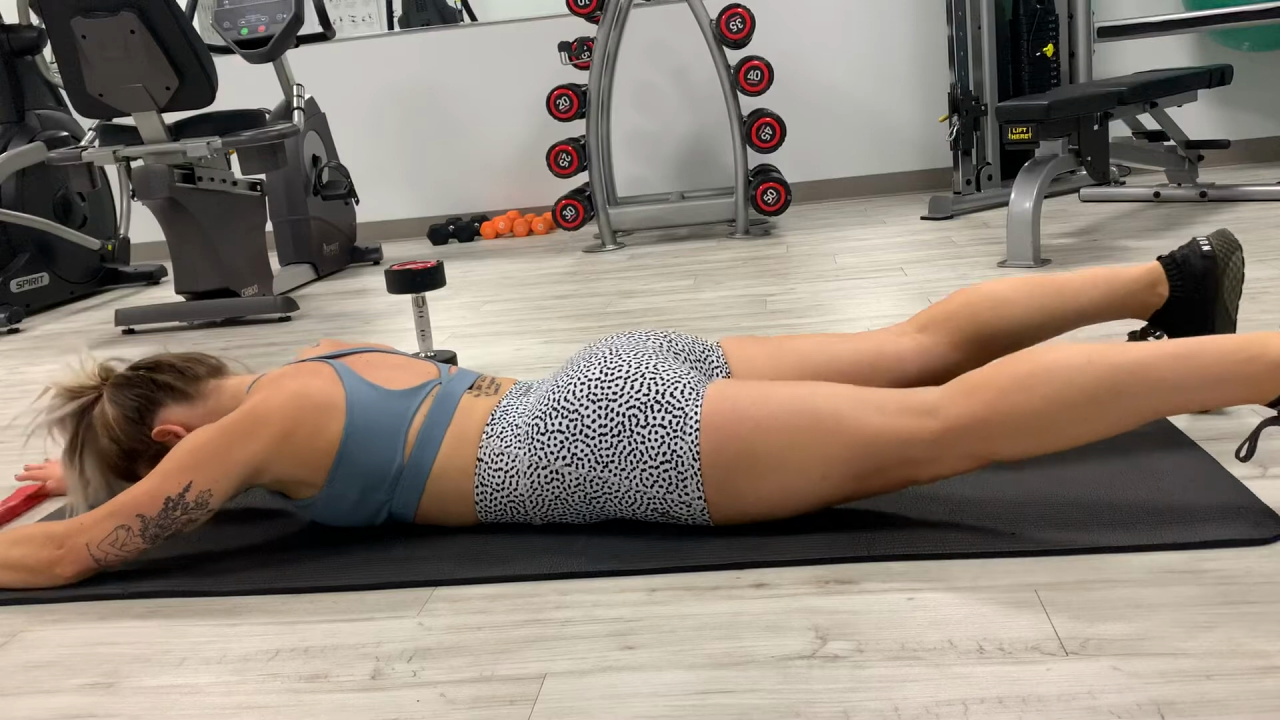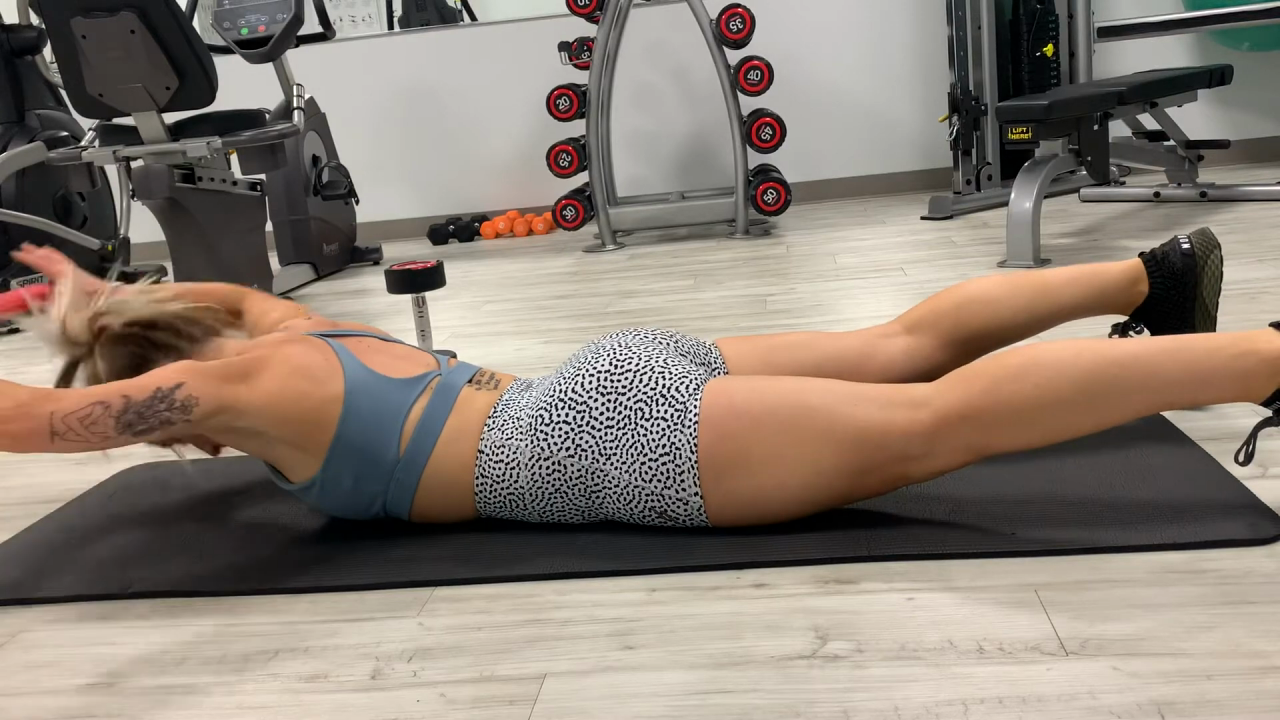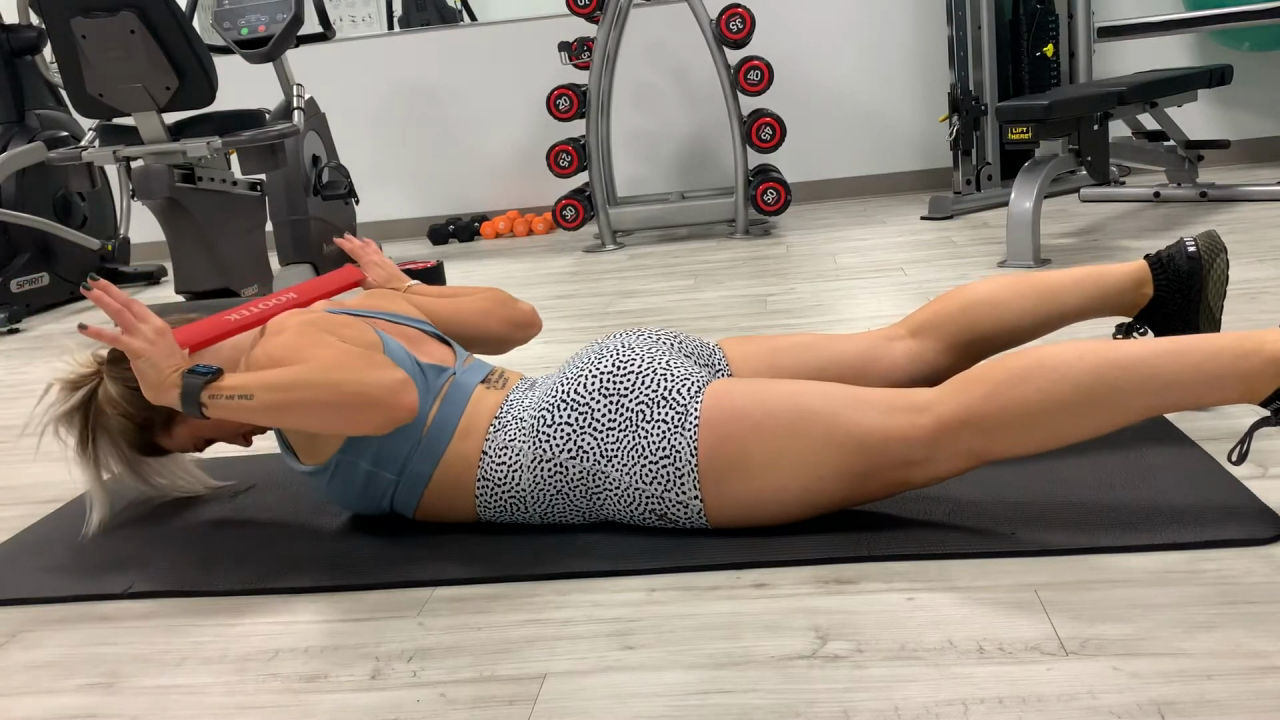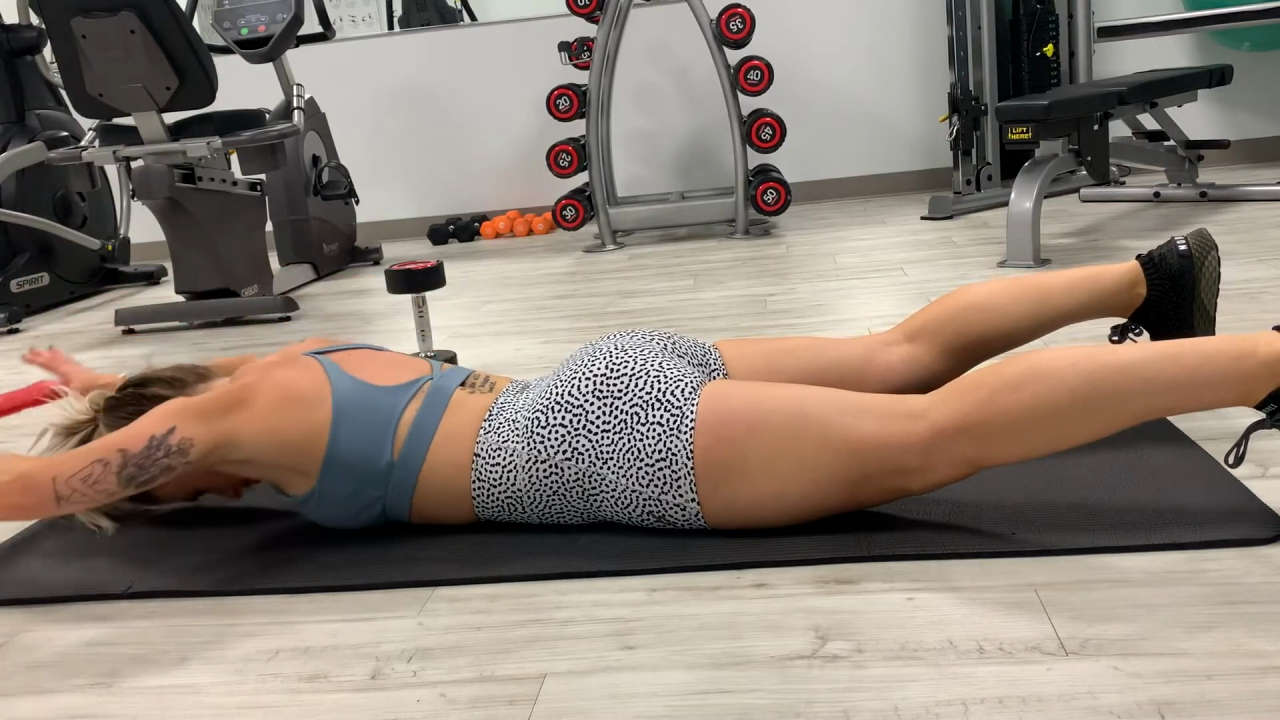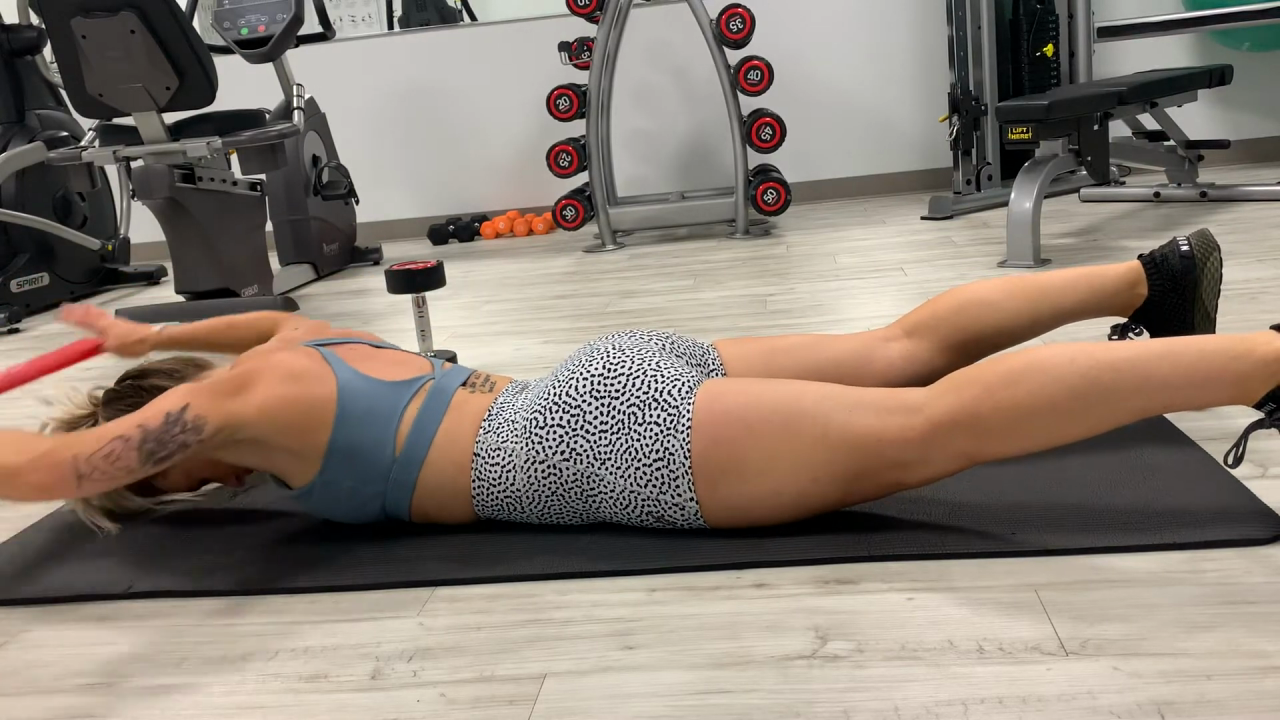
dt=1s
person 1, frame 1
left shoulder: (249, 432)
right shoulder: (318, 360)
left hip: (616, 445)
right hip: (624, 381)
left knee: (945, 428)
right knee: (919, 346)
right ankle: (1174, 280)
person 1, frame 2
left shoulder: (243, 389)
right shoulder: (300, 335)
right elbow: (256, 293)
right wrist: (123, 298)
left hip: (615, 444)
right hip: (621, 380)
left knee: (940, 423)
right knee: (904, 347)
right ankle: (1152, 277)
person 1, frame 3
left shoulder: (270, 351)
right shoulder: (333, 310)
left elbow: (388, 400)
left wrist: (192, 384)
left hip: (617, 439)
right hip: (624, 374)
left knee: (939, 427)
right knee: (907, 350)
right ankle: (1156, 276)
person 1, frame 4
left shoulder: (229, 419)
right shoulder: (293, 363)
right wrist: (108, 395)
left hip: (611, 444)
right hip: (619, 378)
left knee: (933, 440)
right knee: (901, 354)
right ankle: (1150, 280)
person 1, frame 5
left shoulder: (248, 398)
right shoulder: (303, 351)
right wrist: (144, 339)
left hip: (612, 444)
right hip: (622, 375)
left knee: (930, 433)
right knee: (901, 352)
right ankle: (1150, 280)
